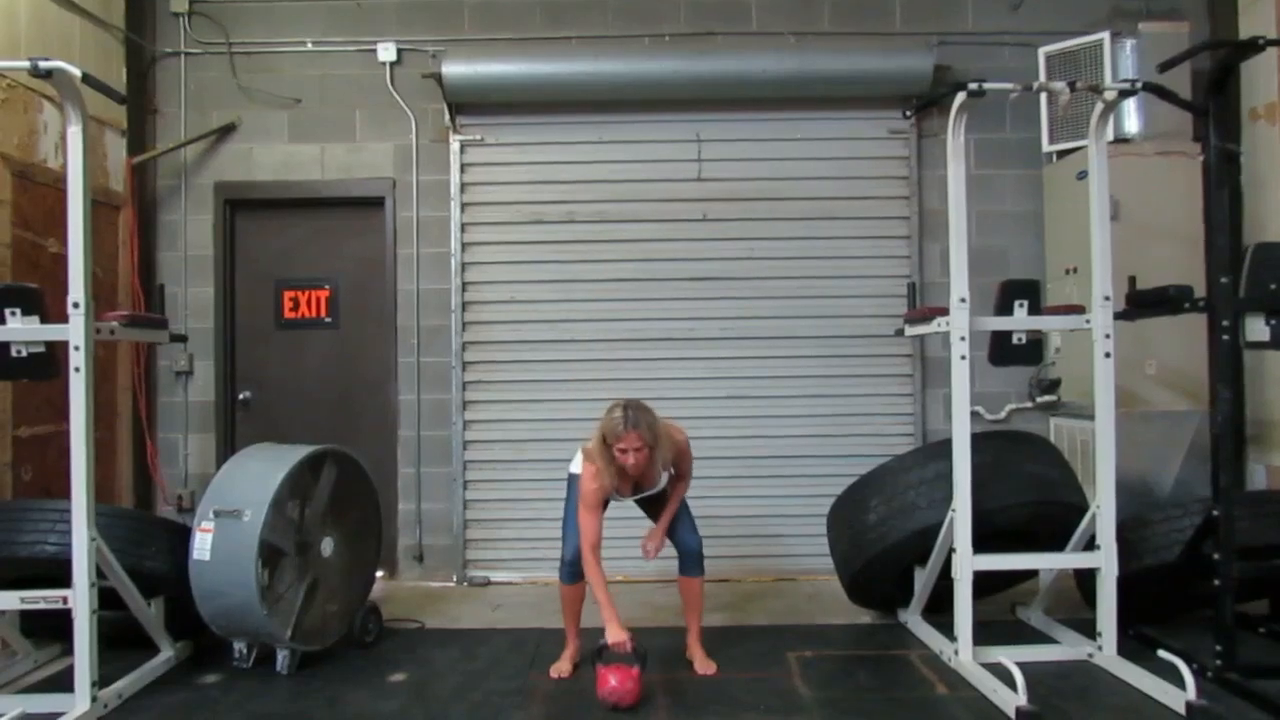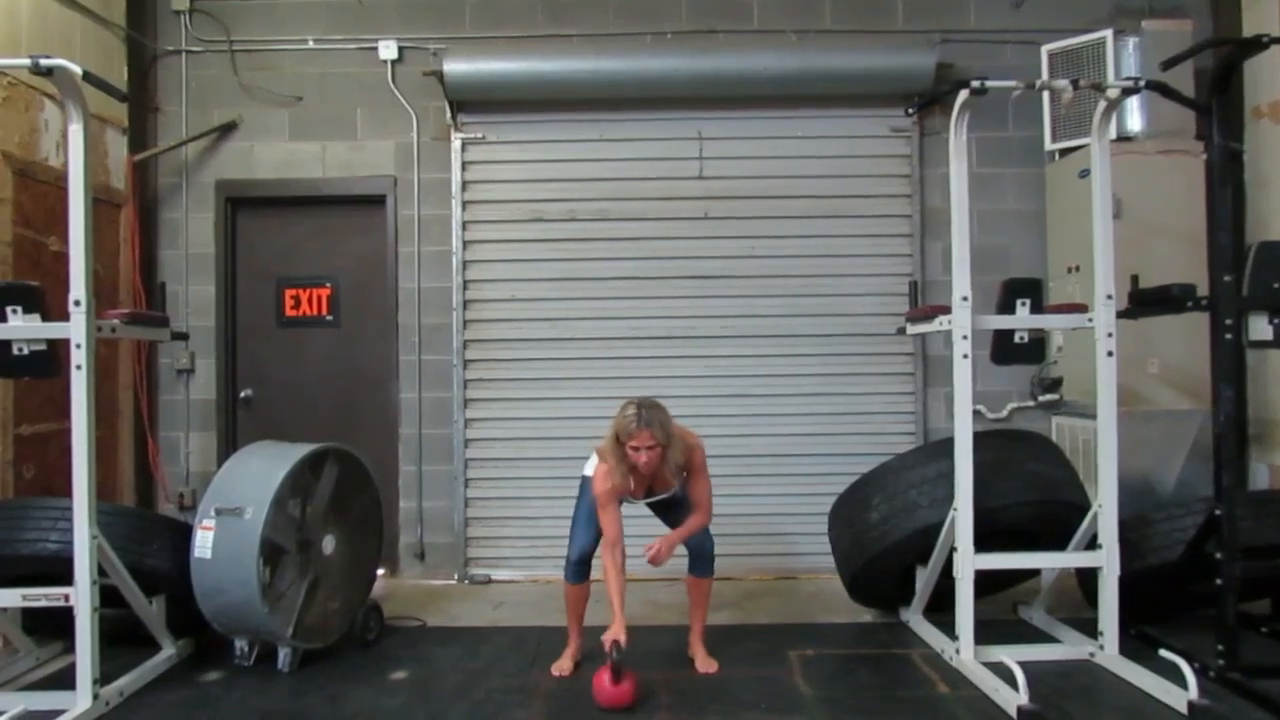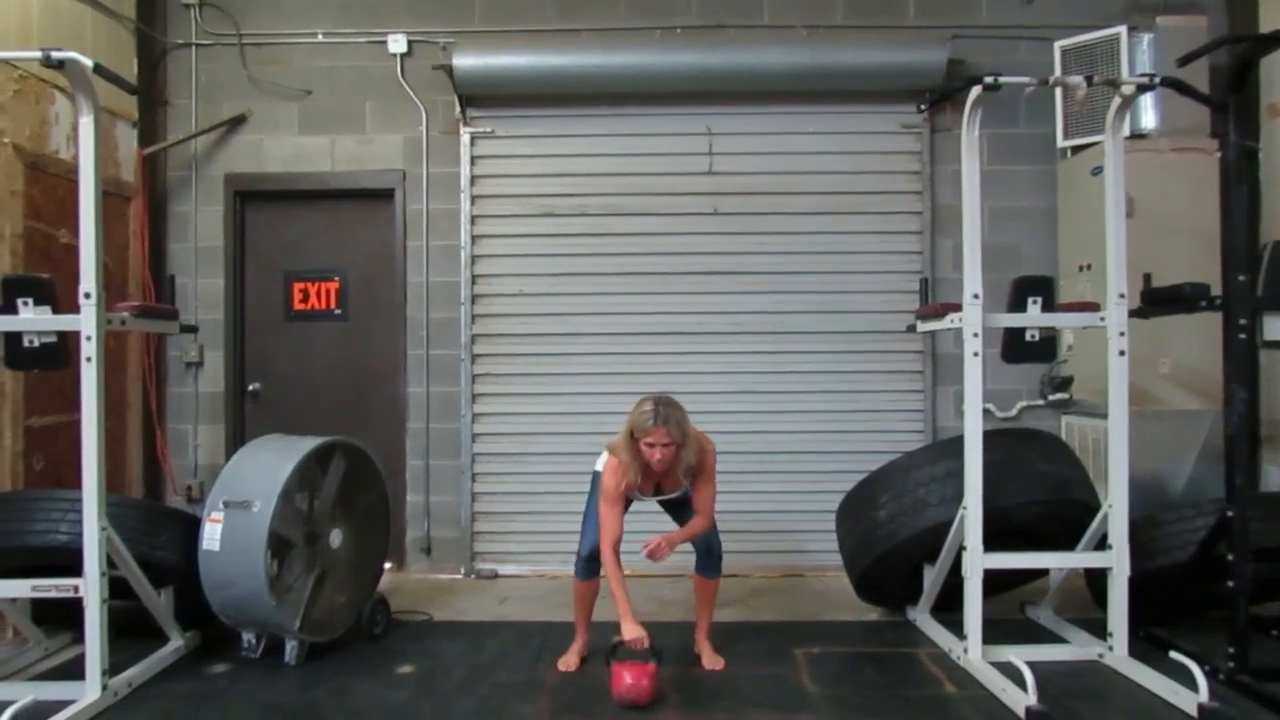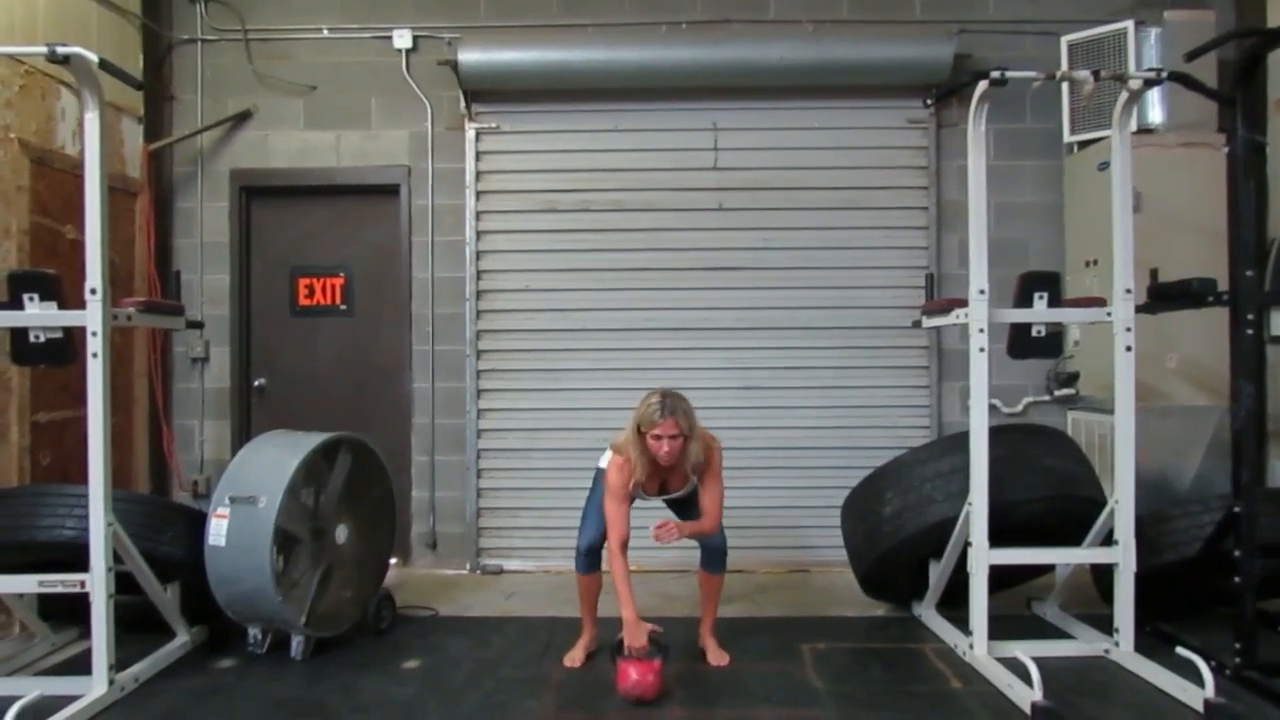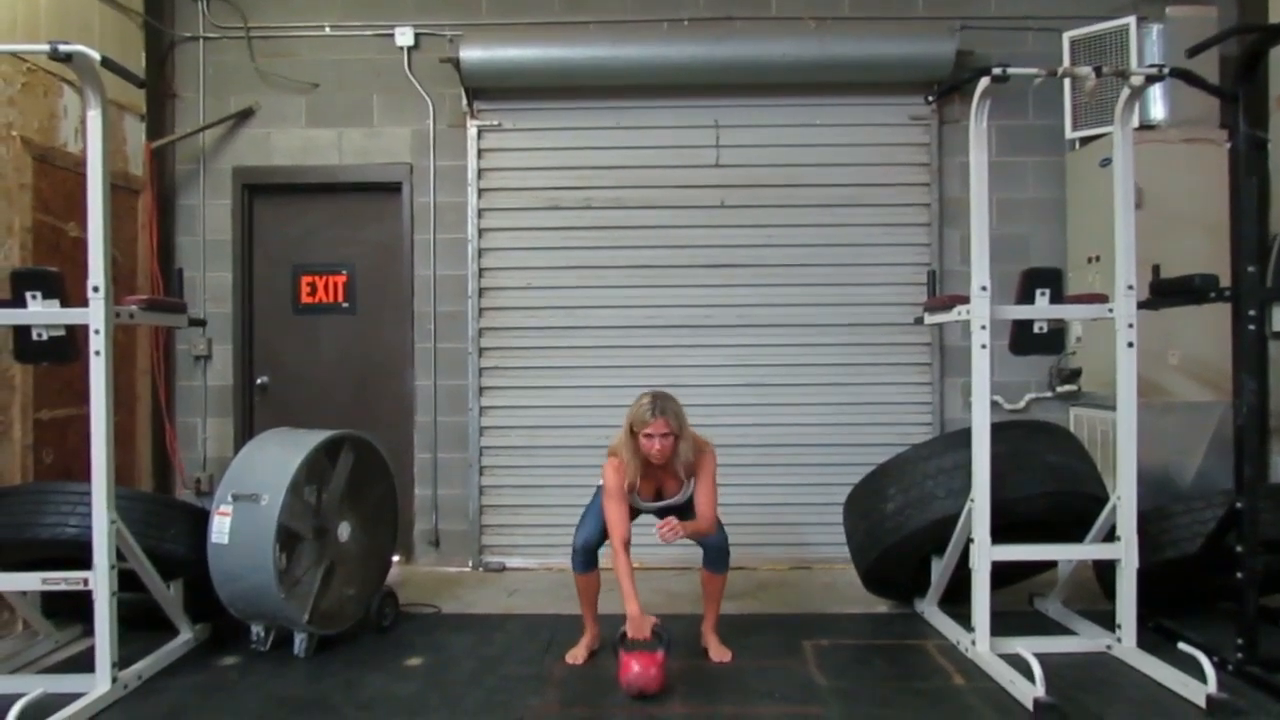
dt=0.4s
person 1, frame 1
left shoulder: (675, 442)
right shoulder: (594, 468)
left elbow: (681, 478)
right elbow: (590, 553)
left wrist: (661, 526)
right wrist: (611, 621)
left hip: (653, 484)
right hip: (596, 481)
left knee: (691, 547)
right knee: (572, 556)
left ankle: (694, 644)
right ankle: (572, 647)
person 1, frame 2
left shoulder: (689, 448)
right shoulder: (607, 470)
left elbow: (703, 511)
right elbow: (613, 549)
left wrist: (671, 539)
right wrist: (618, 620)
left hip: (666, 487)
right hip: (613, 482)
left knee: (703, 548)
right knee: (578, 555)
left ankle: (696, 643)
right ankle: (573, 646)
person 1, frame 3
left shoulder: (701, 451)
right shoulder: (617, 464)
left elbow: (704, 517)
right elbow: (609, 549)
left wrist: (674, 538)
right wrist: (627, 618)
left hip: (678, 487)
right hip: (621, 480)
left knee: (711, 549)
right knee: (588, 551)
left ankle: (702, 639)
right ankle: (579, 641)
person 1, frame 4
left shoulder: (707, 450)
right shoulder: (622, 461)
left elbow: (712, 520)
right elbow: (617, 547)
left wrist: (684, 528)
right wrist: (630, 619)
left hip: (682, 486)
right hip: (618, 475)
left knee: (716, 544)
right knee: (588, 545)
left ankle: (707, 634)
right ankle: (588, 635)
person 1, frame 5
left shoulder: (700, 453)
right shoulder: (618, 464)
left elbow: (707, 520)
right elbow: (619, 545)
left wrist: (684, 527)
right wrist: (634, 612)
left hip: (677, 503)
right hip: (624, 497)
left knee: (718, 544)
right knee: (583, 545)
left ankle: (709, 632)
right ankle: (590, 634)
